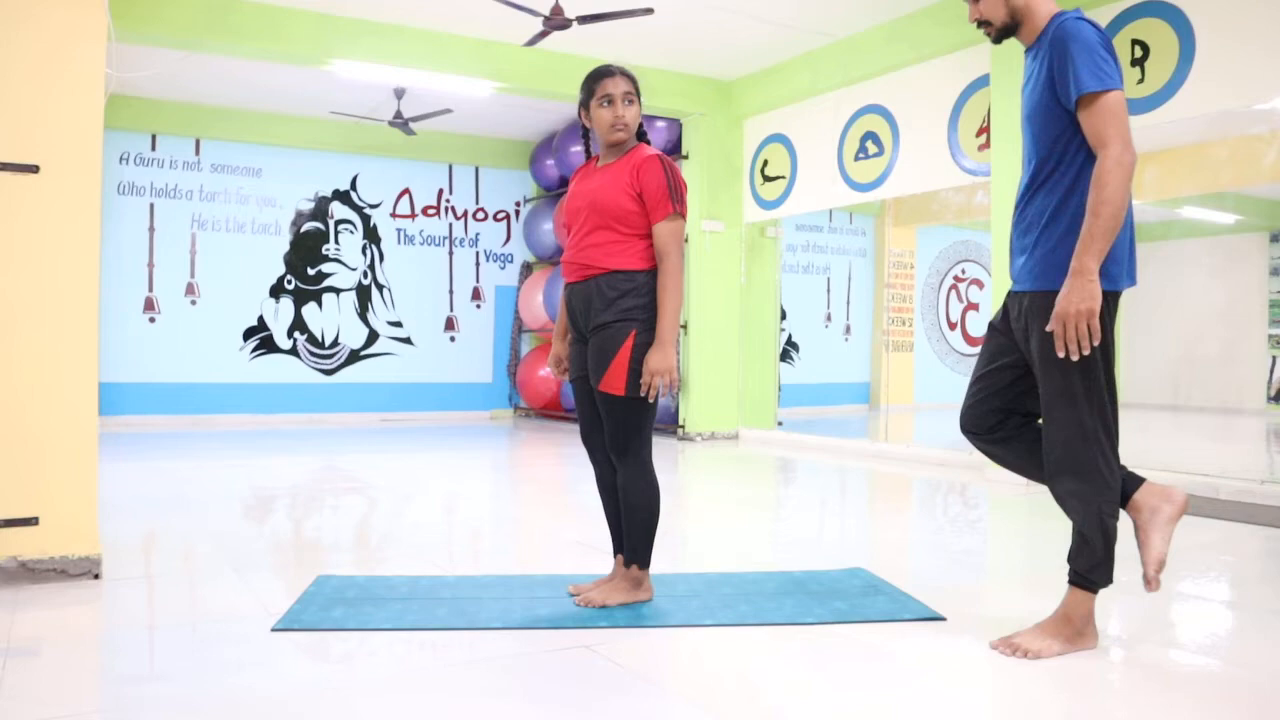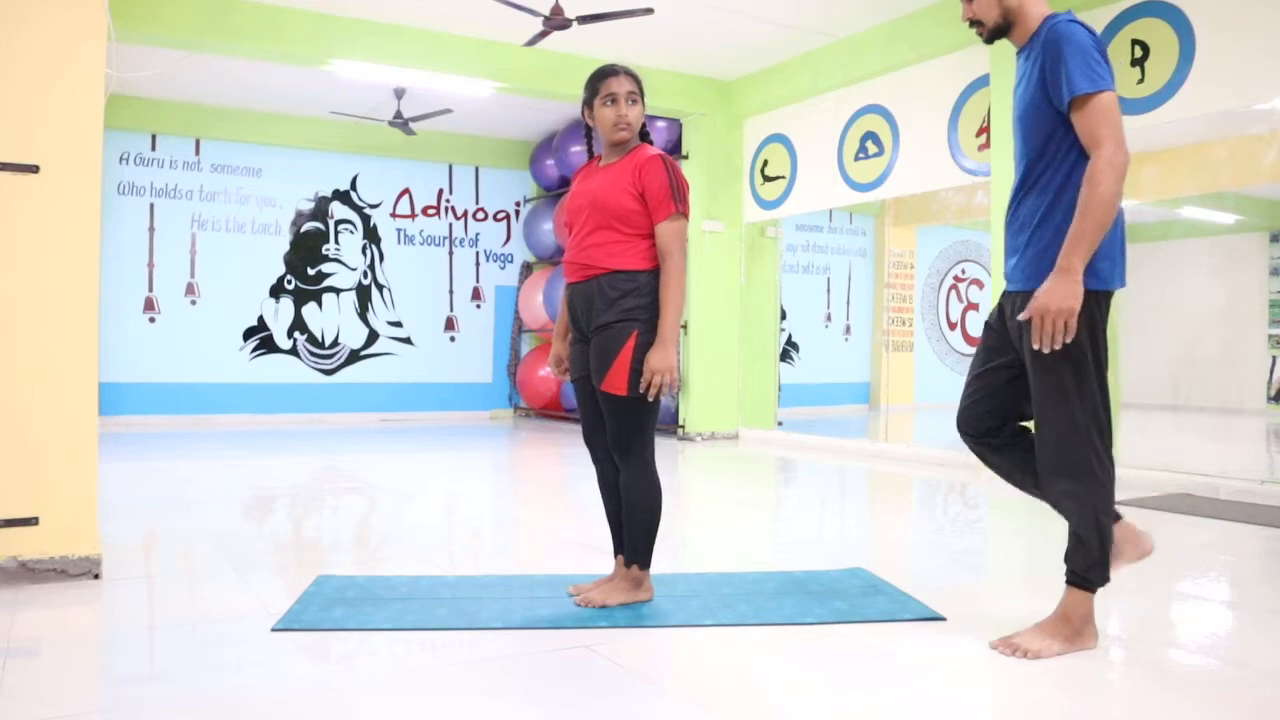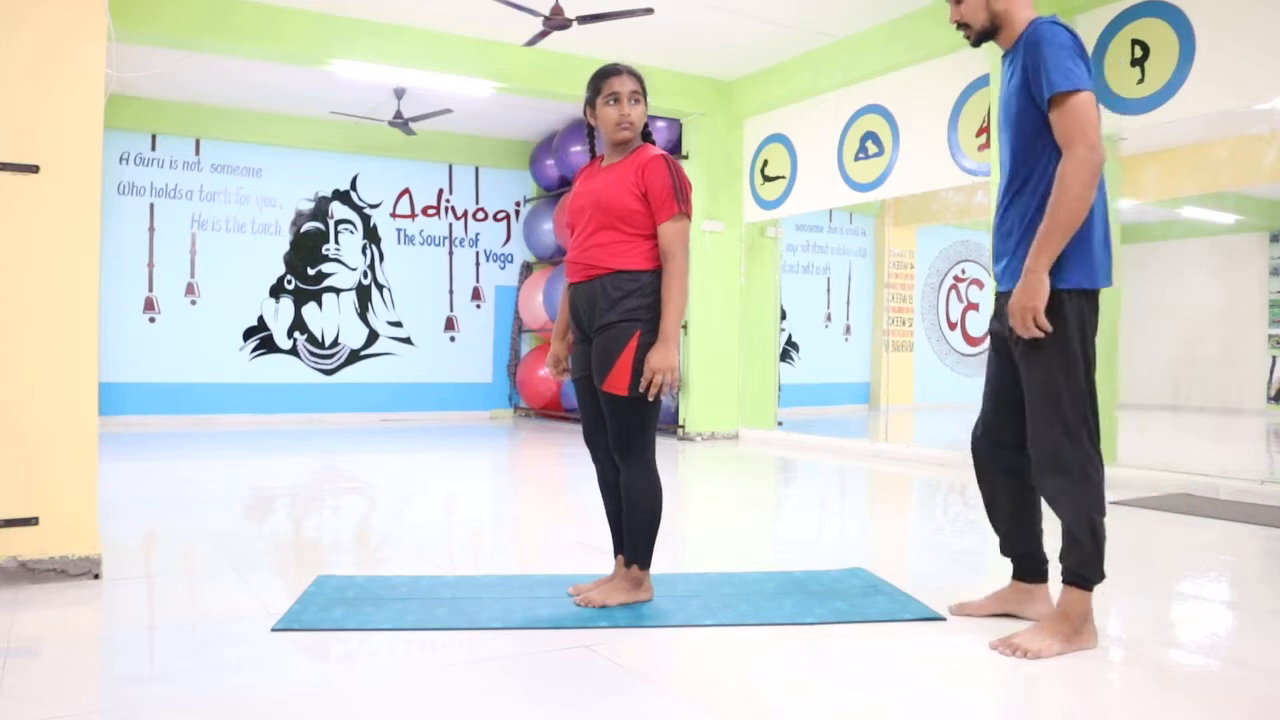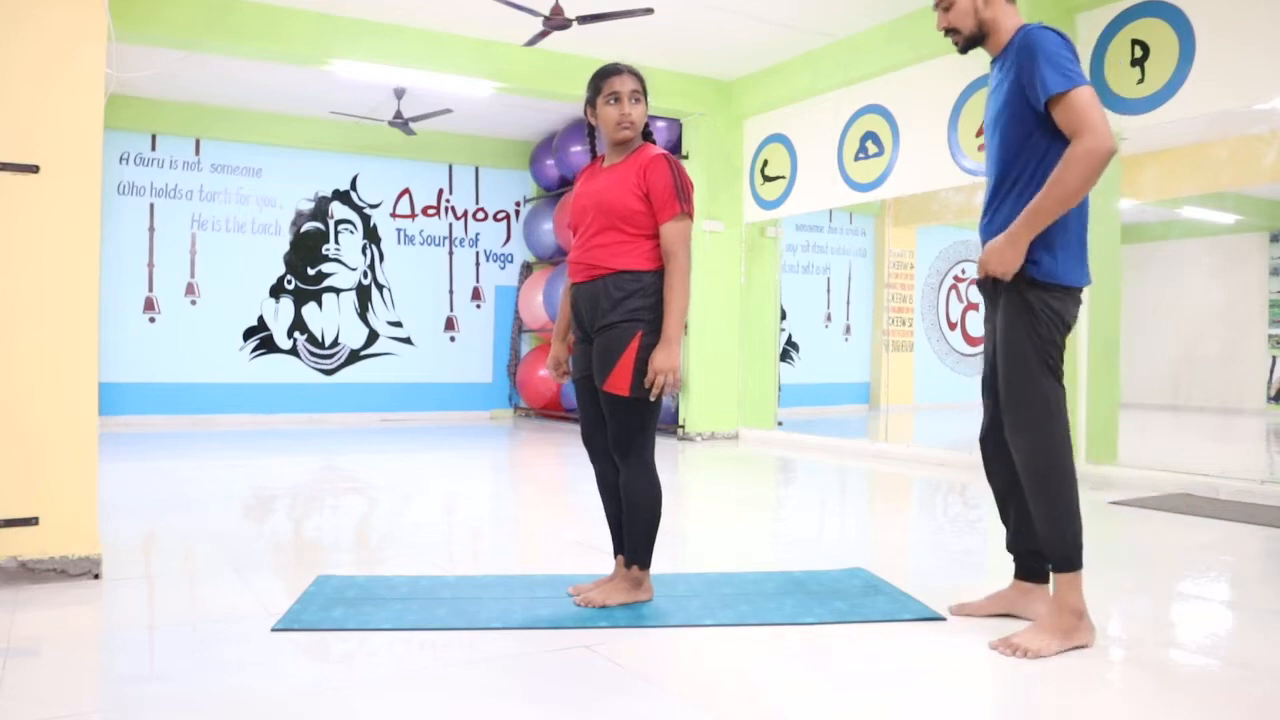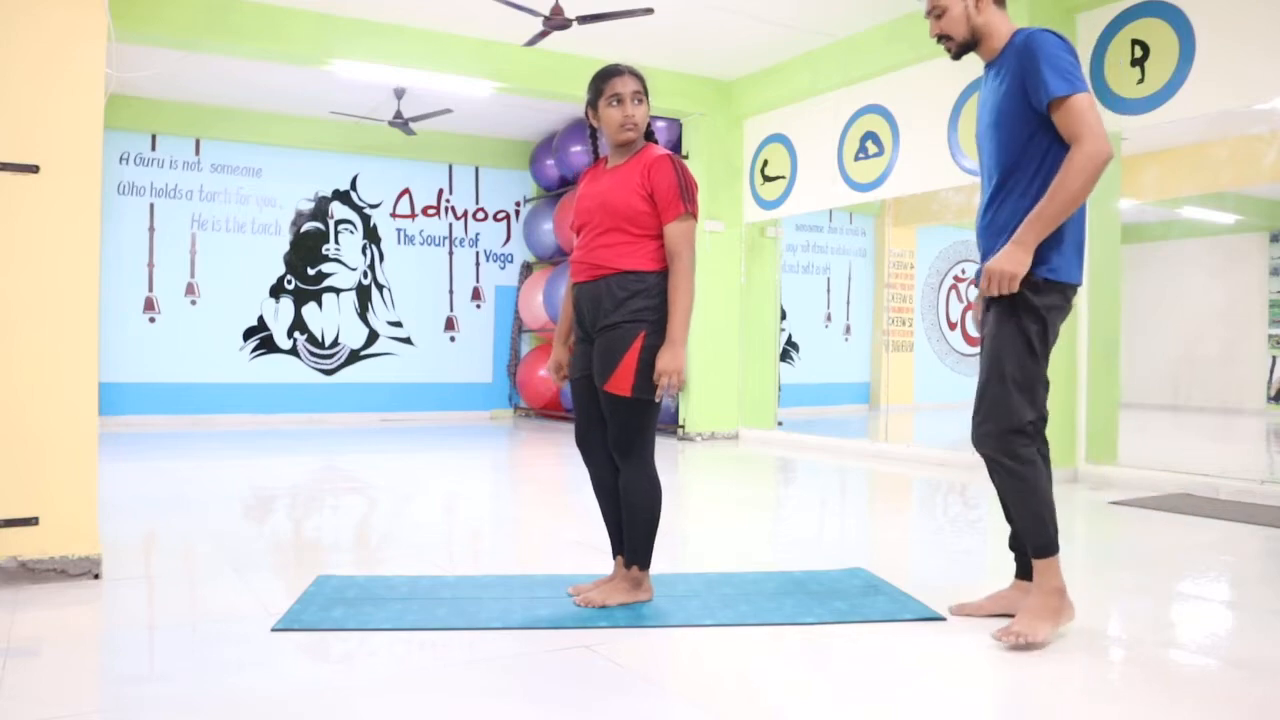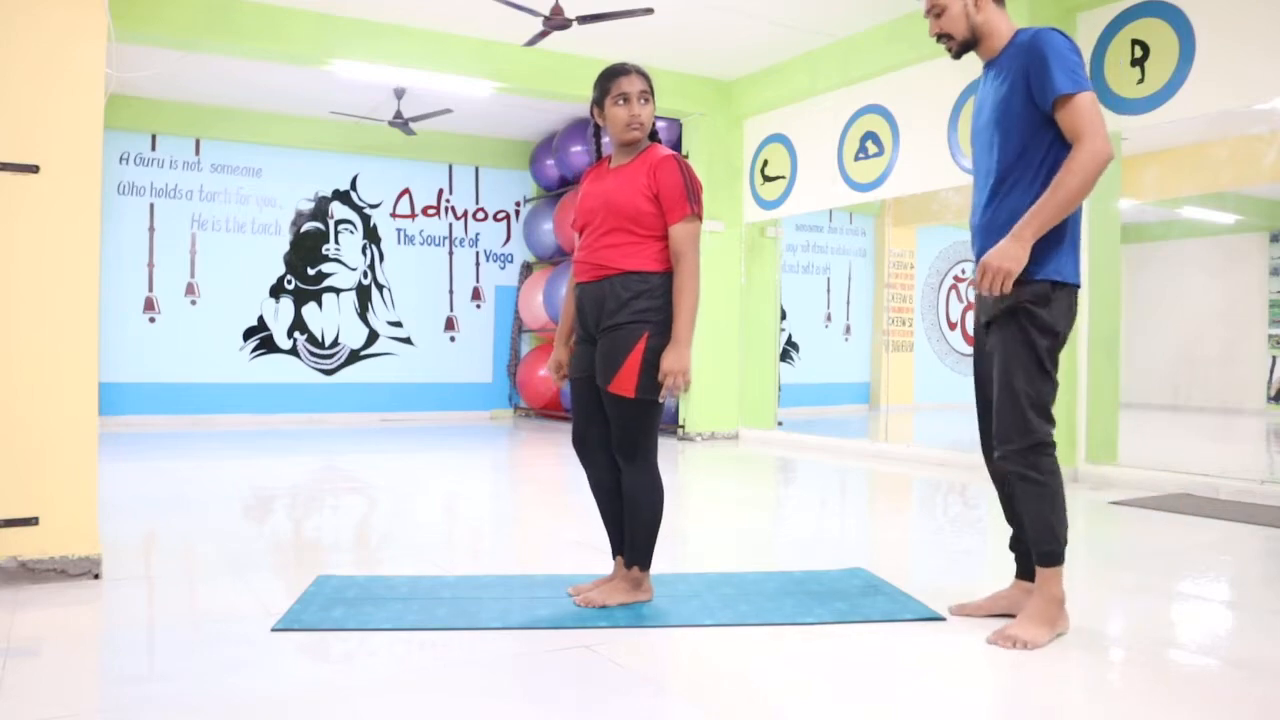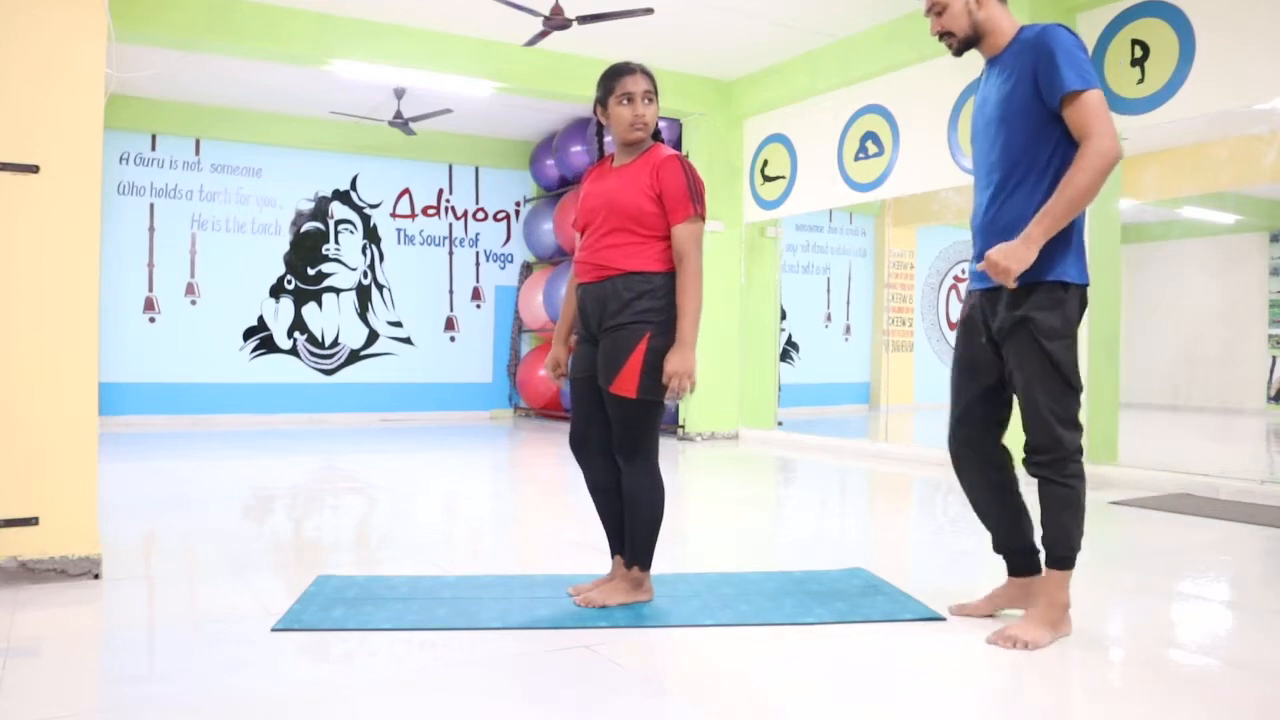
dt=0.2s
person 1, frame 1
right shoulder: (1041, 55)
left elbow: (1116, 154)
left wrist: (1082, 275)
left hip: (1069, 286)
right hip: (1031, 285)
left knee: (1075, 440)
right knee: (985, 418)
left ankle: (1078, 615)
right ankle: (1140, 499)
person 1, frame 2
right shoulder: (1031, 56)
left elbow: (1110, 155)
left wrist: (1067, 273)
left hip: (1065, 286)
right hip: (1026, 285)
left knee: (1069, 442)
right knee: (981, 421)
left ankle: (1078, 614)
right ankle: (1108, 530)
person 1, frame 3
right shoulder: (1017, 60)
left elbow: (1085, 154)
left wrist: (1035, 272)
left hip: (1055, 286)
right hip: (1019, 287)
left knee: (1062, 445)
right knee: (998, 441)
left ankle: (1076, 612)
right ankle: (1028, 584)
person 1, frame 4
right shoulder: (1003, 69)
left elbow: (1096, 142)
left wrist: (1016, 237)
left hip: (1037, 274)
right hip: (1009, 277)
left knee: (1033, 433)
right knee: (1002, 438)
left ankle: (1070, 608)
right ankle: (1031, 584)
person 1, frame 5
right shoulder: (993, 79)
left elbow: (1093, 147)
left wrist: (1022, 245)
left hip: (1036, 274)
right hip: (1004, 277)
left knee: (1003, 427)
right knee: (1007, 431)
left ankle: (1052, 589)
right ankle: (1027, 581)
person 1, frame 6
right shoulder: (988, 80)
left elbow: (1095, 147)
left wrist: (1020, 240)
left hip: (1036, 282)
right hip: (995, 286)
left knee: (1023, 437)
right knee: (1002, 444)
left ankle: (1050, 600)
right ankle: (1026, 581)
person 1, frame 7
right shoulder: (988, 80)
left elbow: (1102, 145)
left wrist: (1029, 242)
left hip: (1043, 286)
right hip: (987, 287)
left knee: (1050, 440)
right knee: (969, 437)
left ankle: (1054, 601)
right ankle: (1022, 575)
person 2, frame 1
left shoulder: (653, 167)
right shoulder: (581, 178)
left elbow: (671, 260)
left wrist: (666, 344)
right wrist: (561, 336)
left hip: (629, 313)
right hip: (586, 317)
left knee: (629, 450)
right knee: (599, 447)
left ankle: (636, 578)
right ankle: (621, 567)
person 2, frame 2
left shoulder: (654, 166)
right shoulder: (583, 177)
left elbow: (672, 260)
left wrist: (666, 342)
right wrist: (561, 335)
left hip: (630, 312)
right hip: (588, 318)
left knee: (631, 450)
right knee: (601, 448)
left ankle: (637, 578)
right ankle: (621, 567)
person 2, frame 3
left shoulder: (657, 167)
right shoulder: (586, 177)
left elbow: (675, 260)
left wrist: (668, 342)
right wrist: (560, 335)
left hip: (632, 311)
right hip: (589, 317)
left knee: (632, 450)
right knee: (602, 448)
left ankle: (637, 579)
right ankle: (622, 568)
person 2, frame 4
left shoulder: (659, 166)
right shoulder: (588, 177)
left elbow: (677, 260)
left wrist: (670, 342)
right wrist: (561, 335)
left hip: (634, 313)
right hip: (590, 317)
left knee: (631, 449)
right knee: (600, 447)
left ankle: (637, 579)
right ankle: (621, 567)
person 2, frame 5
left shoulder: (663, 167)
right shoulder: (589, 179)
left elbow: (681, 261)
left wrist: (675, 343)
right wrist: (562, 339)
left hip: (636, 313)
right hip: (591, 318)
left knee: (630, 449)
right knee: (593, 446)
left ankle: (637, 578)
right ankle: (621, 566)
person 2, frame 6
left shoulder: (667, 167)
right shoulder: (591, 179)
left elbow: (686, 262)
left wrist: (680, 344)
right wrist: (562, 339)
left hip: (639, 312)
right hip: (593, 318)
left knee: (633, 450)
right knee: (591, 446)
left ankle: (637, 579)
right ankle: (622, 565)
person 2, frame 7
left shoulder: (670, 168)
right shoulder: (593, 178)
left elbow: (689, 262)
left wrist: (684, 345)
right wrist: (561, 337)
left hip: (642, 312)
right hip: (595, 317)
left knee: (634, 450)
right knee: (587, 445)
left ankle: (637, 579)
right ankle: (621, 564)
